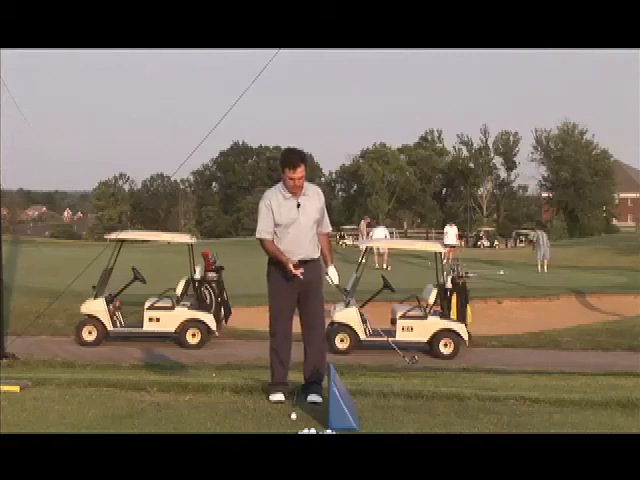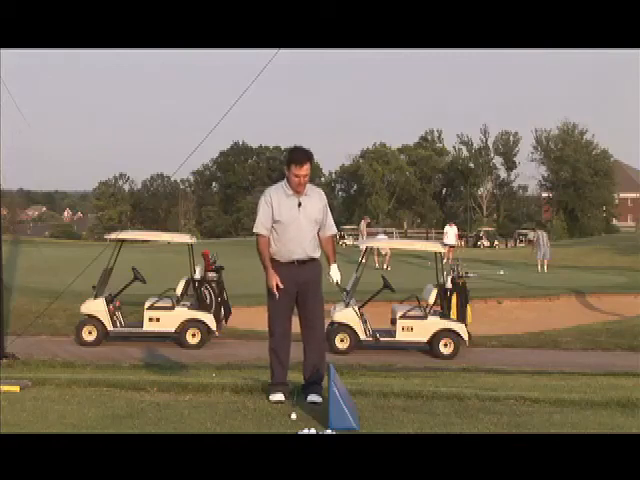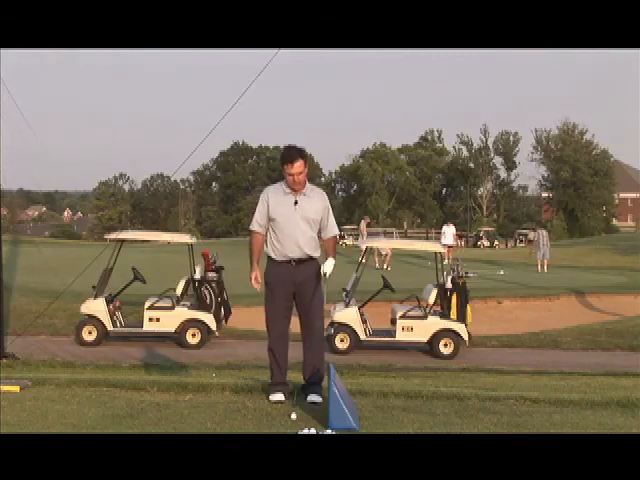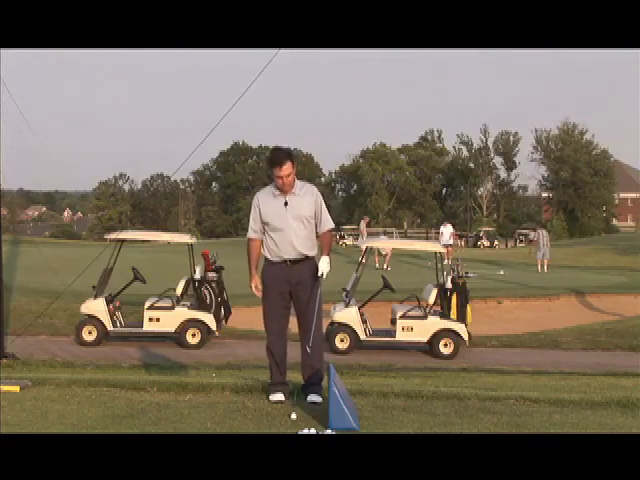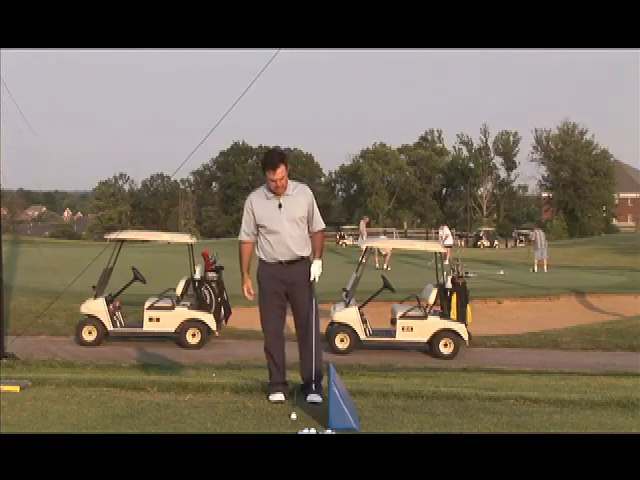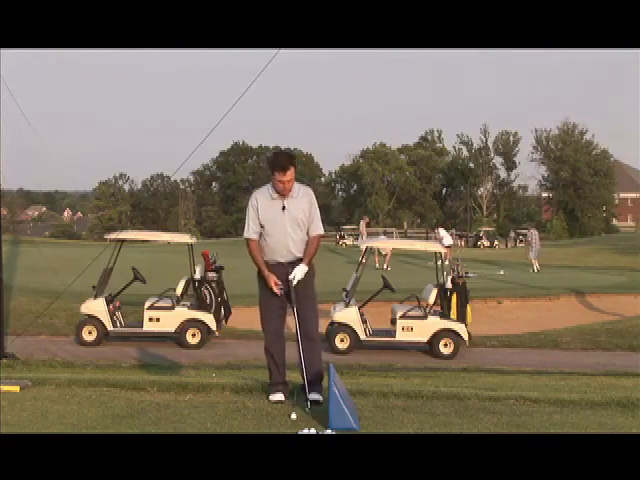
dt=0.4s
person 1, frame 1
left shoulder: (316, 194)
right shoulder: (270, 198)
right elbow: (265, 238)
left wrist: (329, 264)
right wrist: (285, 260)
left hip: (311, 268)
right hip: (281, 270)
left knee: (315, 327)
right knee: (280, 329)
left ankle: (313, 385)
right ankle: (278, 384)
person 1, frame 2
left shoulder: (319, 196)
right shoulder: (271, 196)
left elbow: (326, 233)
right elbow: (262, 235)
left wrist: (333, 263)
right wrist: (269, 270)
left hip: (310, 268)
right hip: (280, 269)
left knee: (314, 328)
right knee: (279, 329)
left ankle: (313, 385)
right ankle: (278, 385)
person 1, frame 3
left shoulder: (319, 197)
right shoulder: (269, 194)
left elbow: (329, 233)
right elbow: (258, 232)
left wrist: (330, 258)
right wrist: (254, 266)
left hip: (309, 268)
right hip: (278, 268)
left knee: (314, 328)
right knee: (277, 329)
left ankle: (313, 385)
right ankle: (278, 385)
person 1, frame 4
left shoulder: (311, 193)
right shoulder: (261, 198)
left elbow: (325, 229)
right elbow: (255, 238)
left wrist: (325, 257)
right wrist: (253, 272)
left hip: (306, 268)
right hip: (274, 270)
left knee: (311, 327)
right knee: (275, 330)
left ankle: (313, 385)
right ankle: (278, 384)
person 1, frame 5
left shoulder: (304, 193)
right shoulder: (254, 200)
left elbow: (317, 229)
right elbow: (247, 240)
left wrist: (317, 259)
right wrist: (245, 276)
left hip: (301, 268)
right hip: (269, 271)
left knee: (308, 327)
right knee: (272, 330)
left ankle: (312, 384)
right ankle: (277, 385)
person 1, frame 6
left shoulder: (307, 195)
right shoulder: (258, 198)
left elbow: (315, 234)
right elbow: (252, 238)
left wrist: (304, 264)
right wrist: (266, 273)
left hip: (300, 270)
right hip: (271, 271)
left knee: (308, 328)
right knee: (272, 331)
left ankle: (313, 385)
right ankle: (278, 385)
